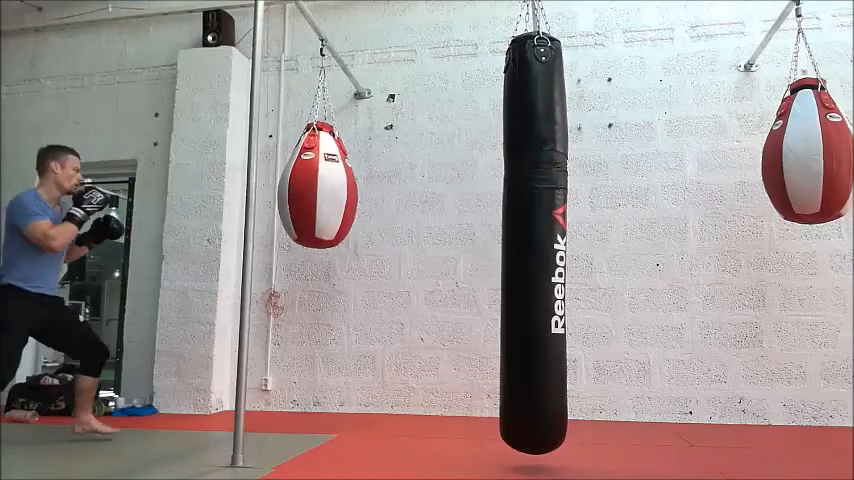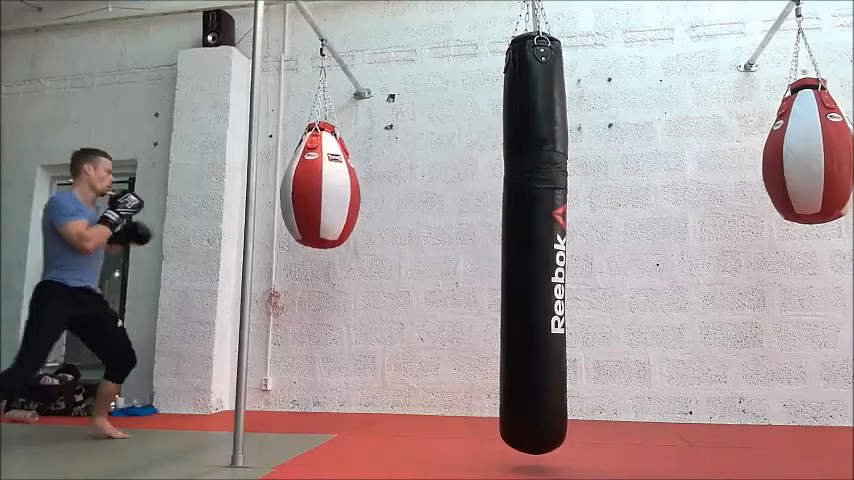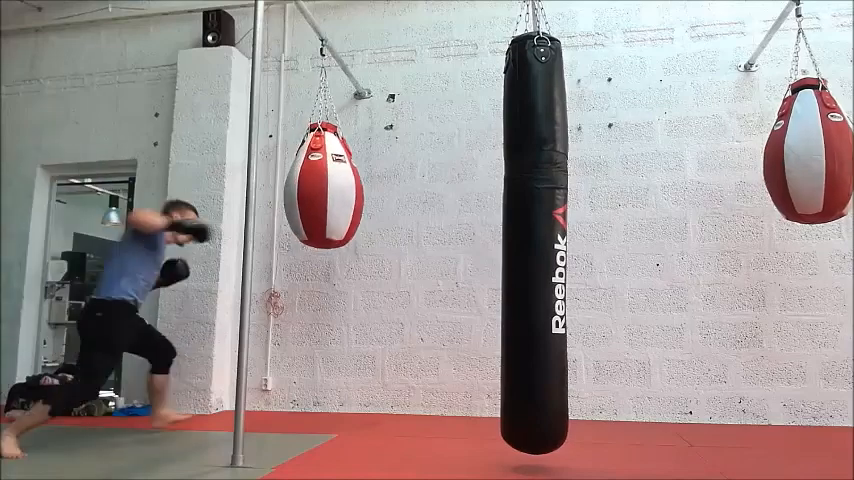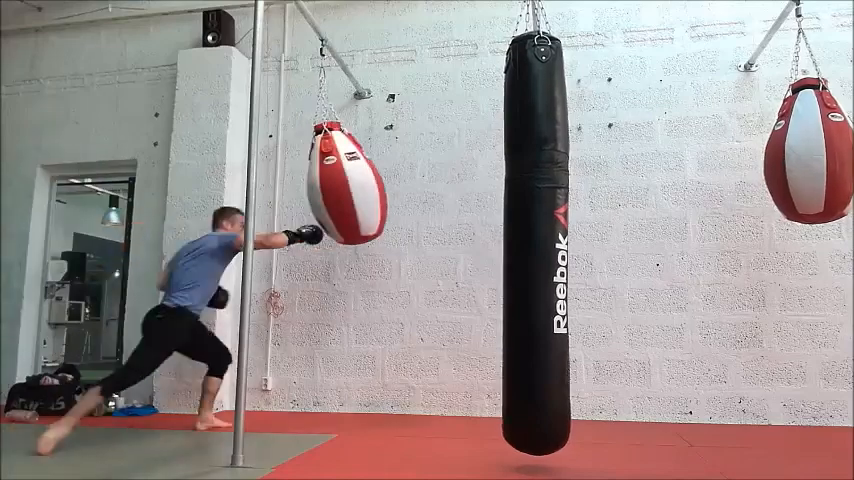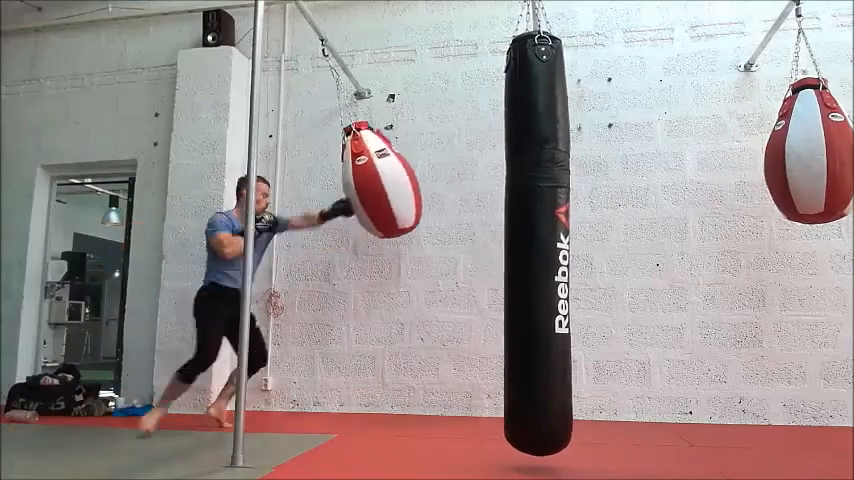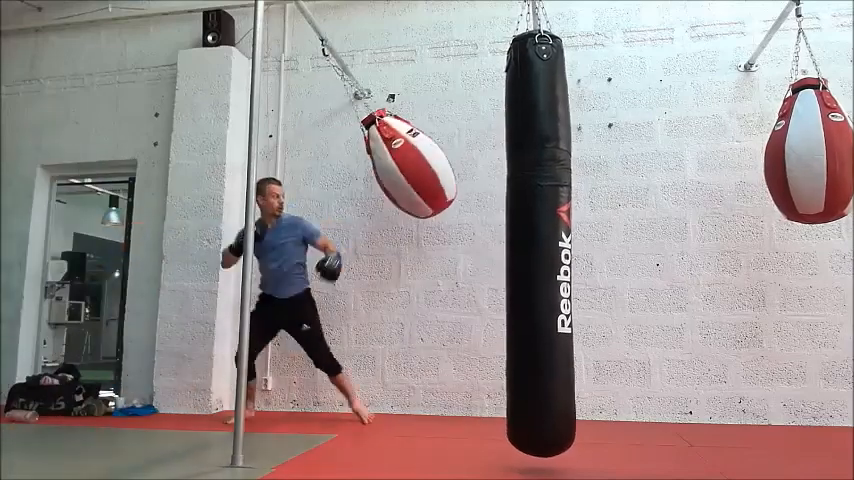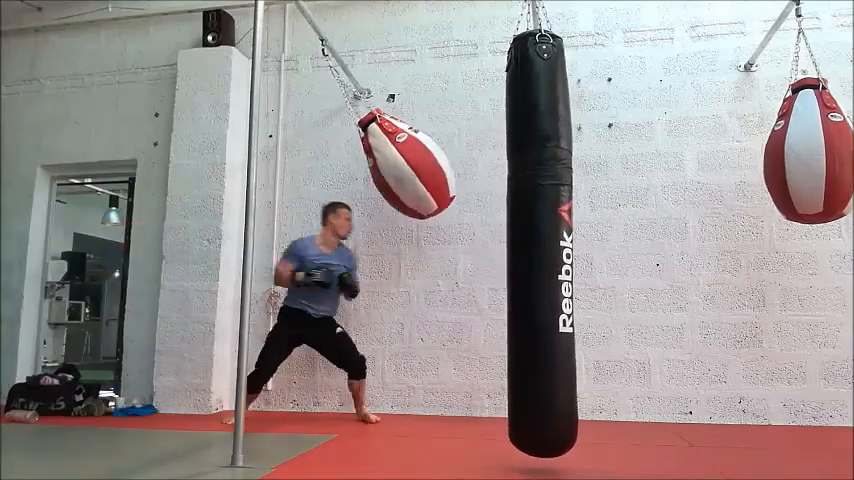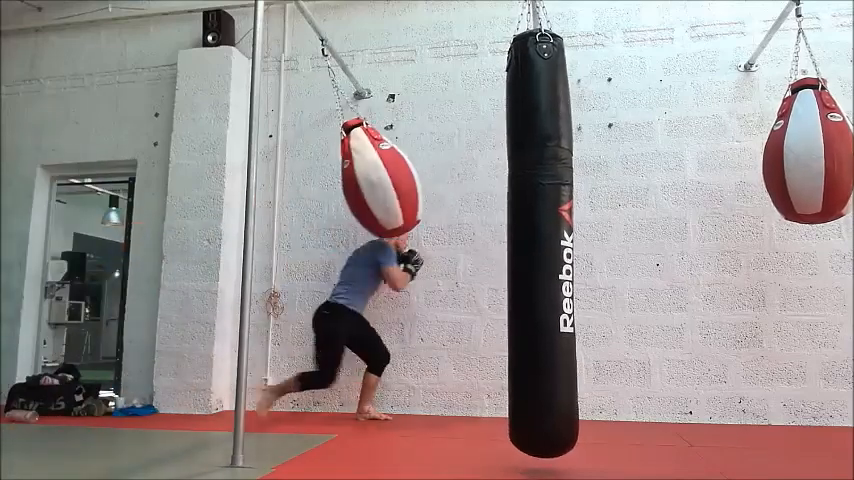
dt=0.2s
person 1, frame 1
left shoulder: (60, 207)
right shoulder: (25, 202)
right elbow: (51, 241)
left wrist: (92, 237)
right wrist: (80, 212)
left hip: (49, 302)
left knee: (96, 352)
left ankle: (84, 418)
person 1, frame 2
left shoulder: (96, 209)
right shoulder: (61, 202)
right elbow: (86, 242)
left wrist: (124, 236)
right wrist: (116, 215)
left hip: (89, 298)
right hip: (55, 297)
left knee: (124, 357)
right knee: (26, 367)
left ankle: (100, 421)
person 1, frame 3
left shoulder: (152, 241)
right shoulder: (148, 237)
right elbow: (140, 218)
left wrist: (158, 279)
right wrist: (178, 225)
left hip: (117, 316)
right hip: (106, 314)
left knee: (164, 352)
right knee: (84, 387)
left ankle: (160, 413)
person 1, frame 4
left shoulder: (189, 248)
right shoulder: (222, 239)
left elbow: (162, 282)
right elbow: (267, 240)
right wrist: (299, 234)
left hip: (183, 321)
right hip: (171, 319)
left knee: (221, 358)
right knee: (126, 376)
left ankle: (204, 418)
right ankle: (62, 426)
person 1, frame 5
left shoulder: (266, 220)
right shoulder: (220, 221)
left elbow: (302, 221)
right elbow: (227, 250)
left wrist: (330, 211)
right wrist: (254, 230)
left hip: (238, 301)
right hip: (213, 298)
left knee: (256, 357)
right knee: (204, 357)
left ankle: (219, 406)
right ankle: (159, 409)
person 1, frame 6
left shoulder: (296, 224)
right shoulder: (252, 230)
left elbow: (328, 246)
right elbow: (226, 263)
left wrist: (332, 259)
right wrist: (238, 245)
left hip: (298, 302)
right hip: (269, 302)
left knee: (322, 357)
right knee: (246, 356)
left ankle: (354, 402)
right ankle: (248, 407)
person 1, frame 7
left shoulder: (347, 257)
right shoulder: (302, 246)
left elbow: (350, 294)
right elbow: (280, 277)
left wrist: (351, 286)
right wrist: (307, 277)
left hip: (323, 323)
right hip: (291, 318)
left knee: (356, 362)
right knee: (262, 370)
left ankle: (361, 409)
person 1, frame 8
left shoulder: (380, 251)
right shoulder: (382, 248)
right elbow: (397, 284)
left wrist: (406, 263)
right wrist: (412, 268)
left hip: (351, 317)
right hip: (334, 315)
left knee: (380, 357)
right knee: (325, 376)
left ankle: (364, 408)
right ankle: (273, 392)
